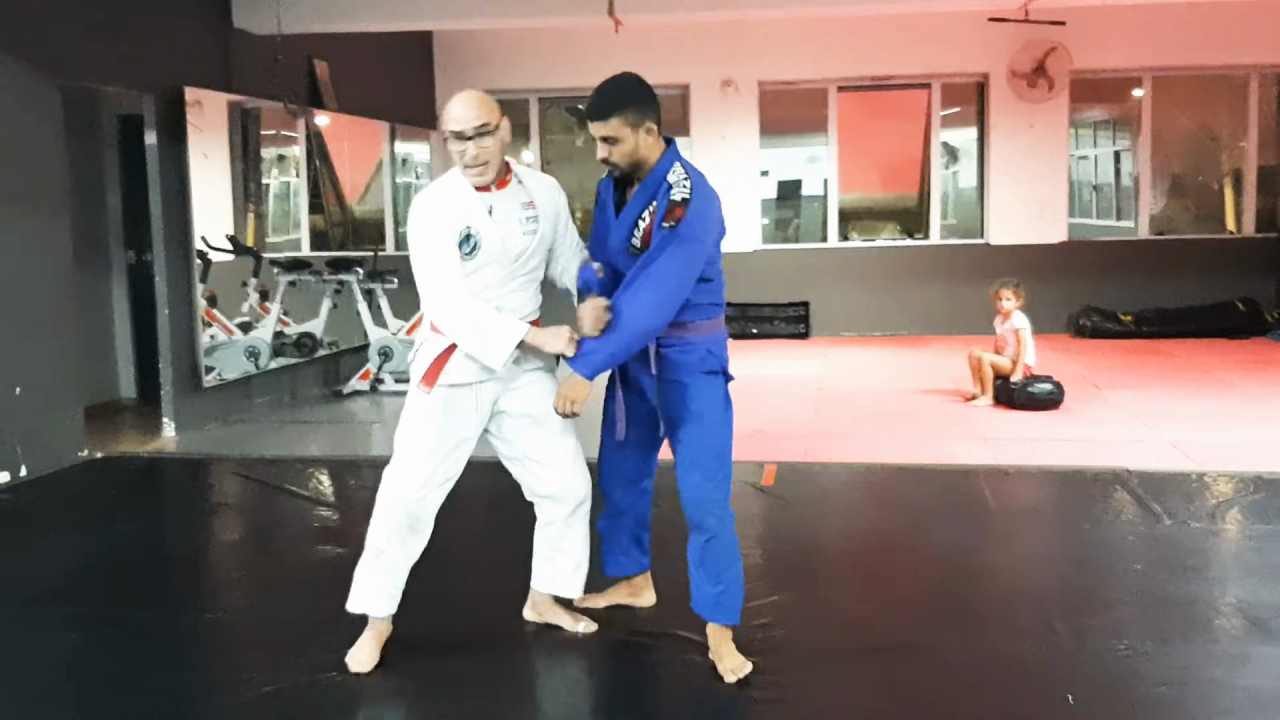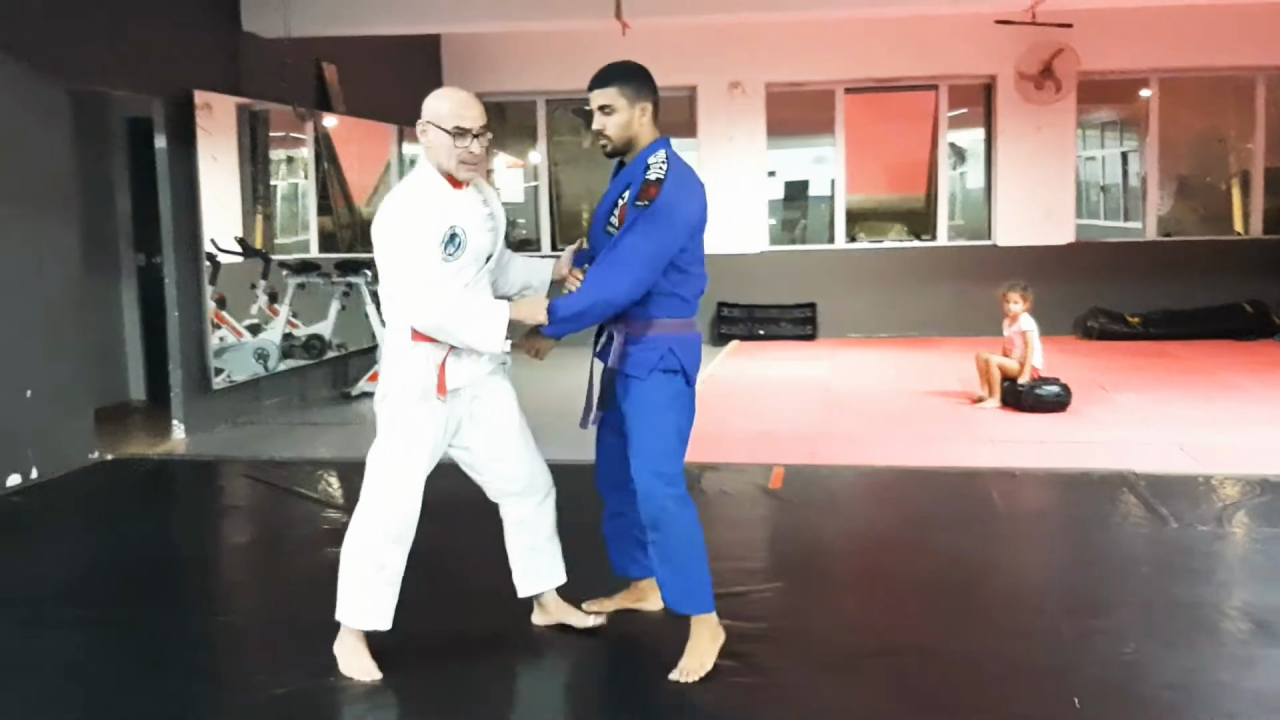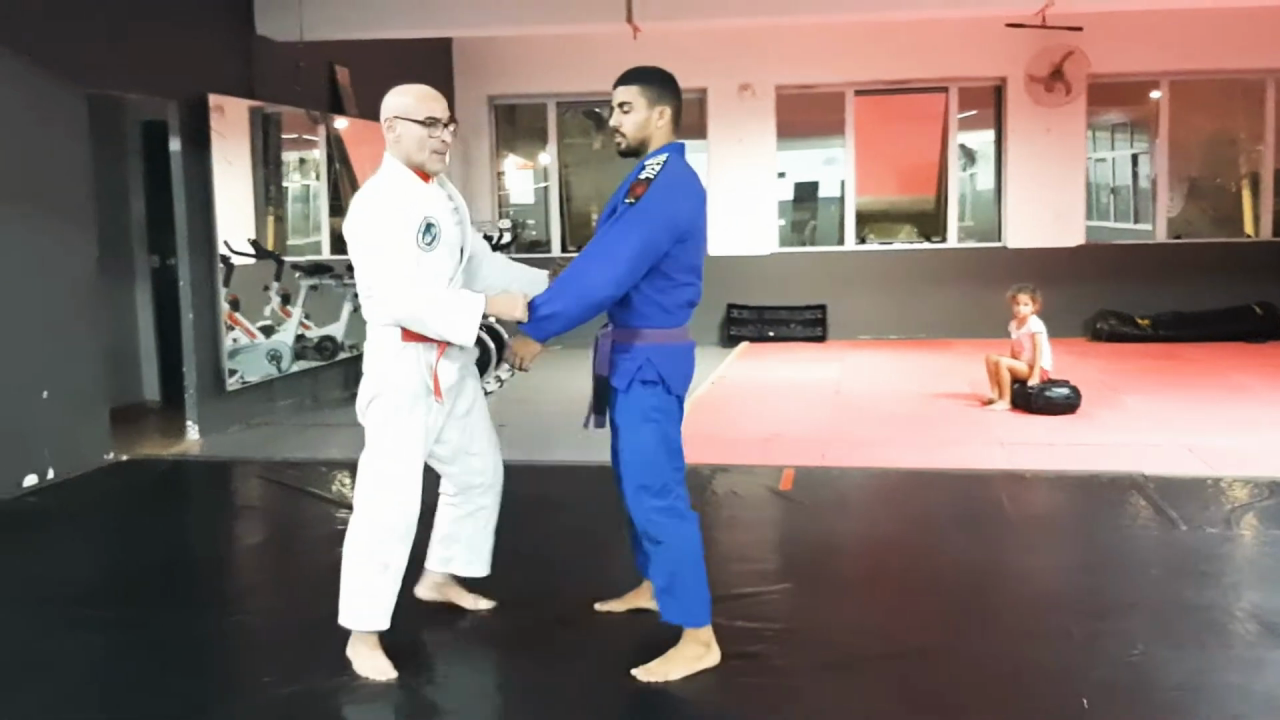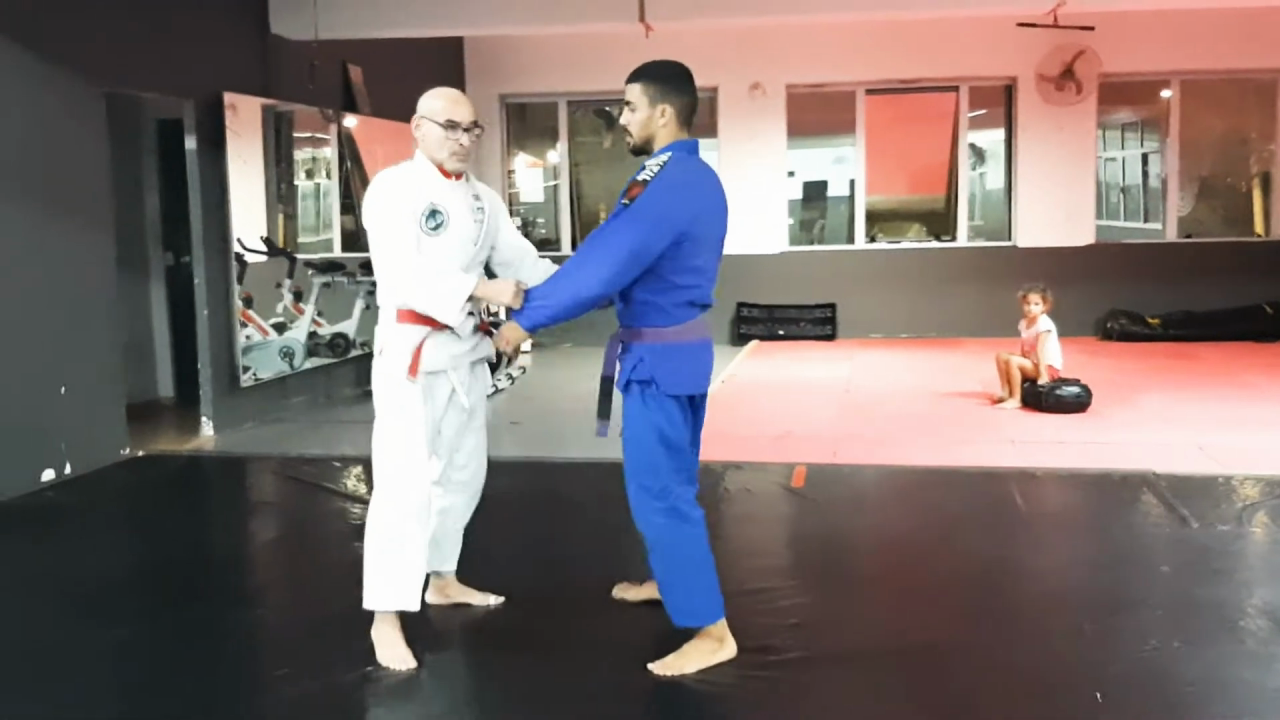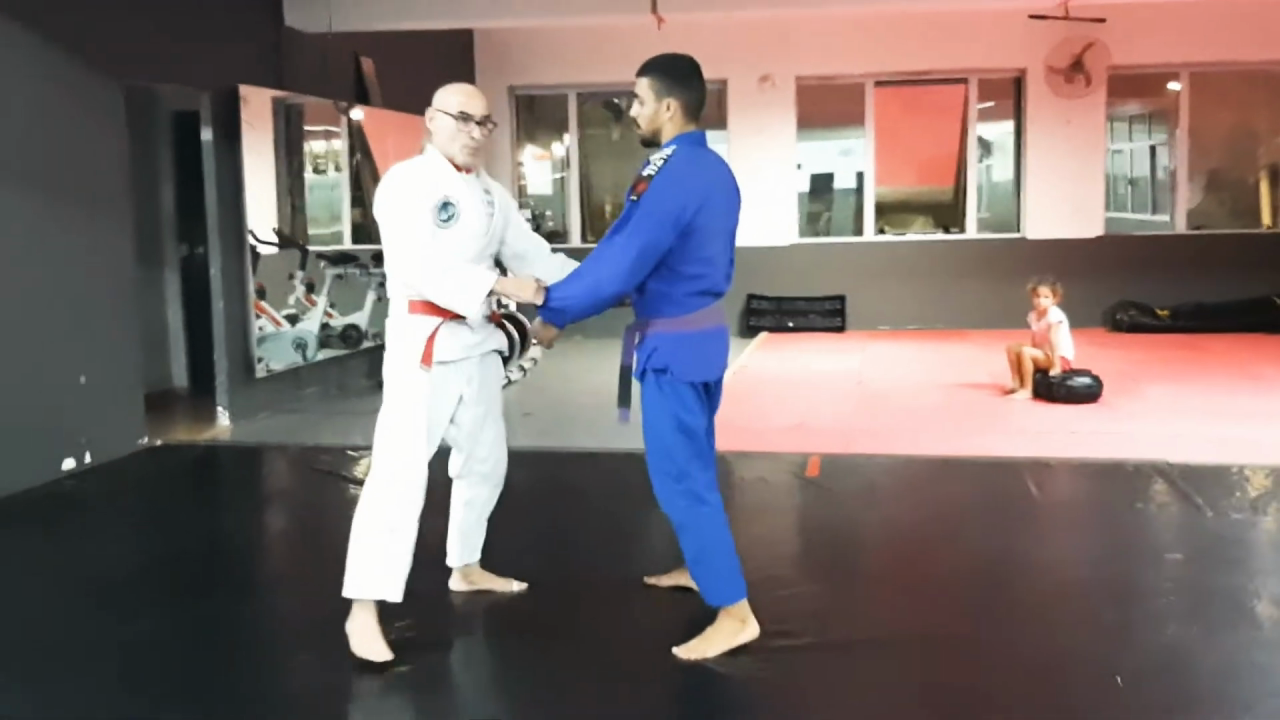
dt=0.3s
person 1, frame 1
left shoulder: (689, 199)
right shoulder: (613, 185)
left elbow: (653, 298)
right elbow: (605, 261)
left wrist: (584, 368)
right wrist: (591, 304)
left hip: (690, 356)
right hip: (636, 351)
left knee: (703, 494)
right knee: (621, 472)
left ankle: (719, 630)
right ankle: (633, 579)
person 1, frame 2
left shoulder: (668, 183)
right shoulder: (628, 177)
left elbow: (625, 279)
right elbow: (606, 259)
left wrist: (549, 325)
right wrist: (577, 275)
left hip: (660, 351)
right hip: (627, 347)
left knee: (657, 486)
right knee: (617, 477)
left ankle: (703, 621)
right ankle: (643, 584)
person 1, frame 3
left shoulder: (662, 184)
right shoulder: (662, 180)
left elbow: (606, 273)
right elbow: (611, 265)
left wrist: (535, 328)
right wrist: (553, 304)
left hip: (648, 358)
right hip: (635, 353)
left knee: (655, 493)
right knee: (638, 483)
left ankle: (698, 636)
right ankle: (655, 585)
person 1, frame 4
left shoulder: (663, 187)
right shoulder: (702, 179)
left elbow: (598, 266)
left wrist: (523, 319)
right wrist: (621, 296)
left hip: (657, 357)
right hip: (684, 346)
left knee: (660, 494)
right knee: (671, 480)
left ankle: (711, 632)
right ankle: (673, 578)
person 1, frame 5
left shoulder: (666, 177)
right shoulder: (716, 170)
left elbow: (615, 264)
left wrist: (552, 312)
right wrist: (631, 291)
left hip: (673, 343)
right hip: (703, 333)
left knee: (682, 478)
right knee: (691, 466)
left ankle: (734, 612)
right ankle: (702, 567)
person 2, frame 1
left shoulder: (545, 192)
right shoulder: (432, 207)
left elbow: (569, 259)
right elbow: (447, 306)
right wrist: (531, 335)
left hip: (523, 369)
right hip: (452, 364)
left knee: (568, 483)
right knee: (409, 491)
left ankle: (543, 597)
right ankle: (379, 618)
person 2, frame 2
left shoulder: (482, 199)
right shoulder: (406, 208)
right elbow: (424, 309)
left wrist: (551, 270)
right wrist: (512, 315)
left hip: (473, 367)
right hip: (418, 370)
left knee: (524, 480)
right knee: (393, 502)
left ankle: (547, 598)
right ankle: (351, 632)
person 2, frame 3
left shoulder: (445, 194)
right shoulder: (377, 203)
left elbow: (478, 265)
right elbow: (402, 300)
left wrist: (550, 285)
right wrist: (488, 308)
left hip: (450, 364)
right hip: (401, 367)
left knee: (479, 473)
right knee: (390, 501)
left ankle: (440, 577)
right ankle: (363, 634)
person 2, frame 4
left shoulder: (484, 199)
right shoulder: (393, 187)
left elbow: (524, 265)
right elbow: (403, 273)
right wrist: (479, 289)
left hip: (464, 351)
right hip: (410, 353)
left knee: (462, 471)
right knee: (404, 483)
left ankle: (440, 580)
right ankle: (386, 617)
person 2, frame 5
left shoulder: (493, 194)
right shoulder: (406, 181)
left elbow: (535, 257)
right elbow: (420, 266)
right wrist: (497, 284)
left hip: (477, 343)
right hip: (422, 345)
left knee: (484, 462)
right knee: (401, 472)
left ankle: (465, 566)
right ankle: (365, 609)
